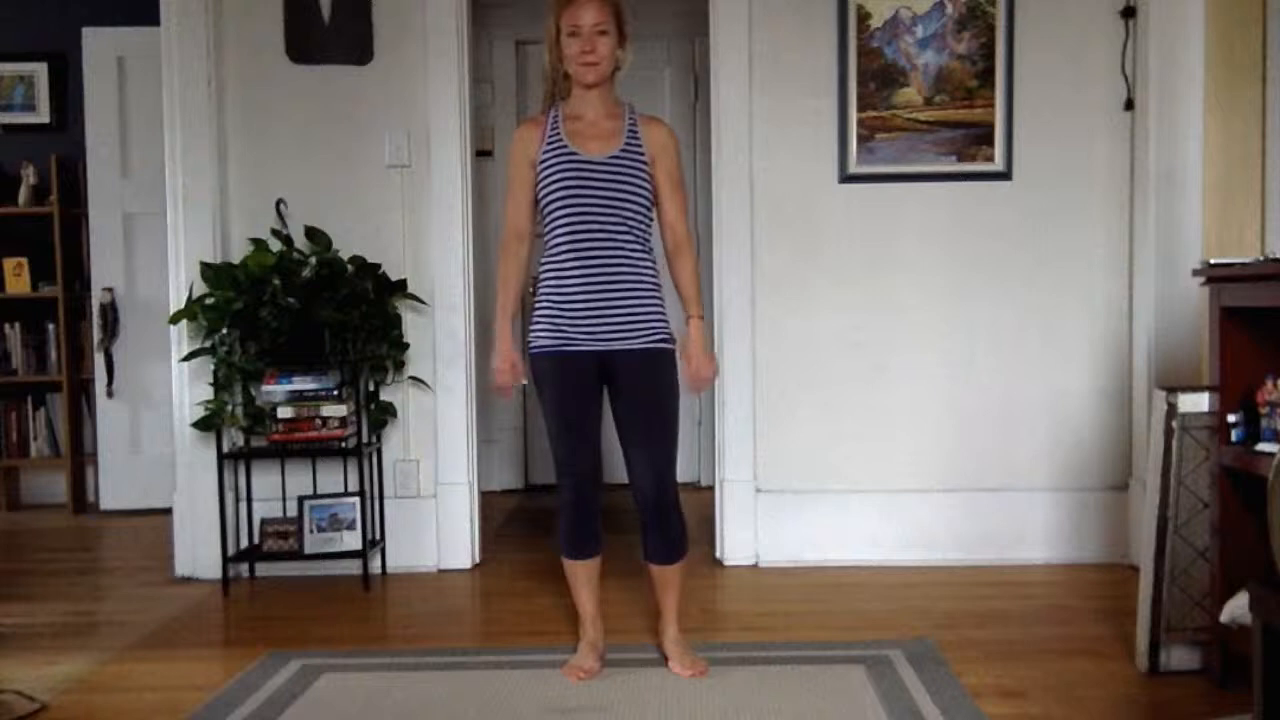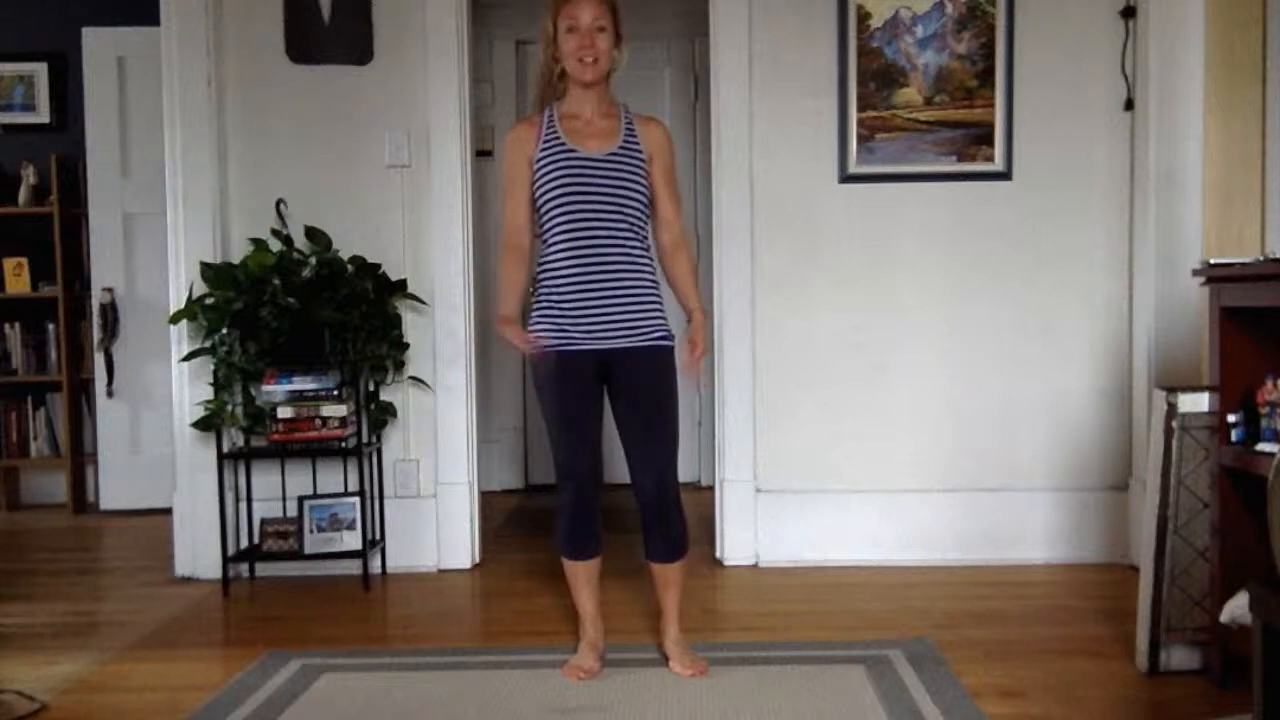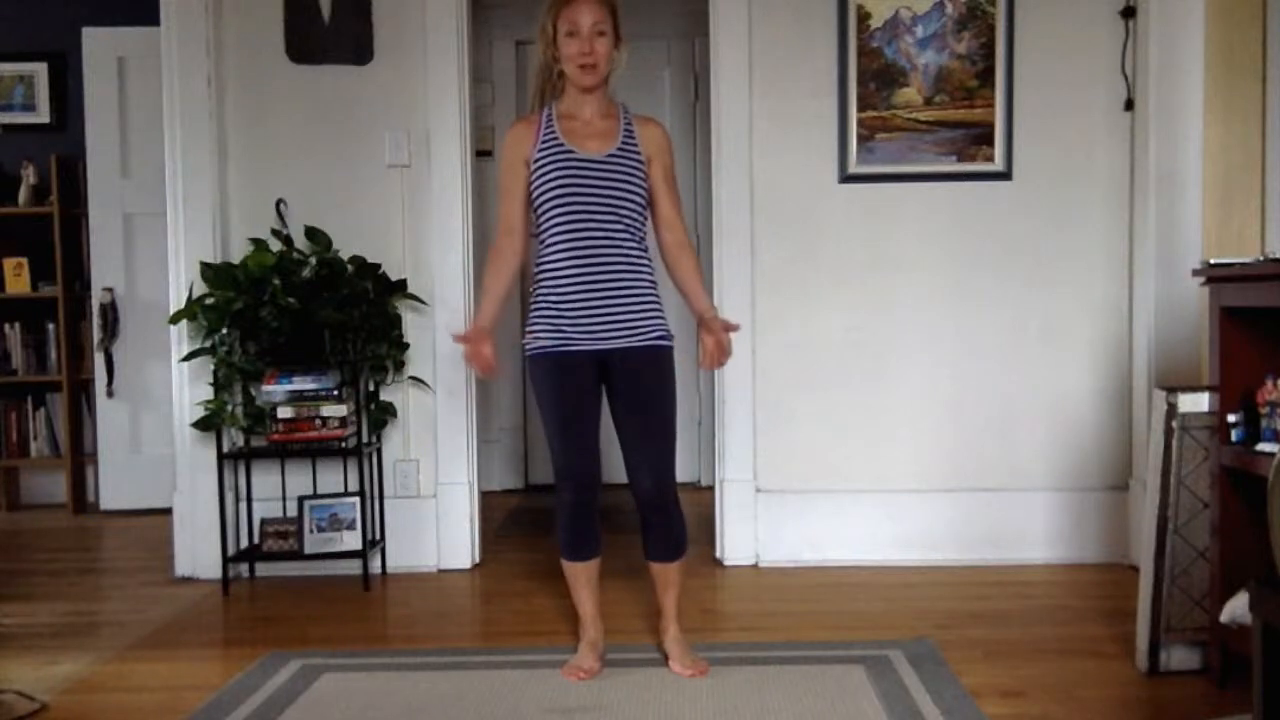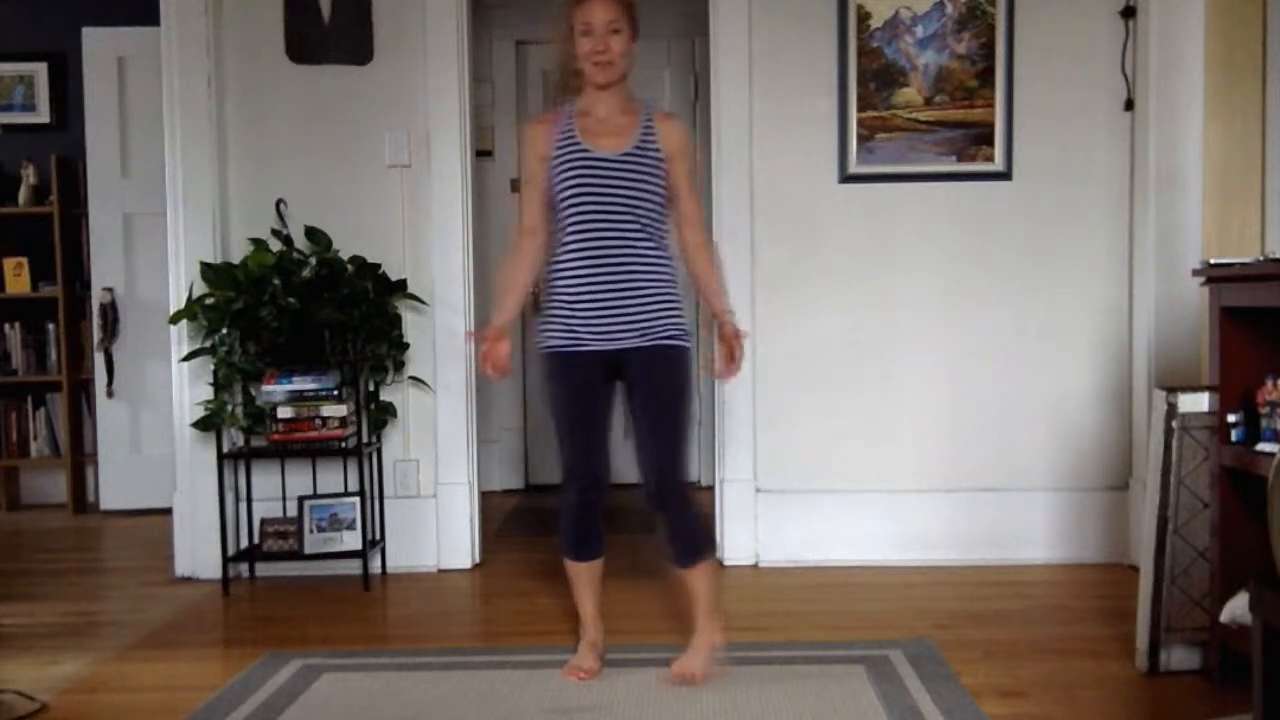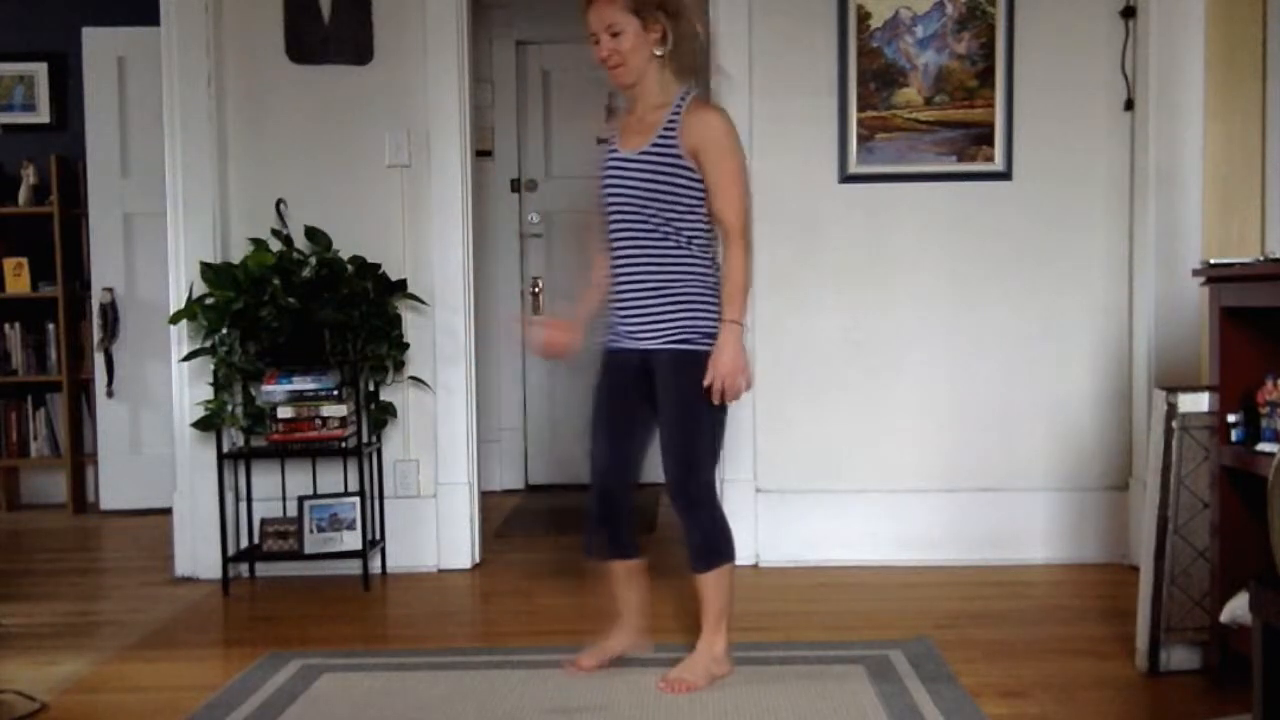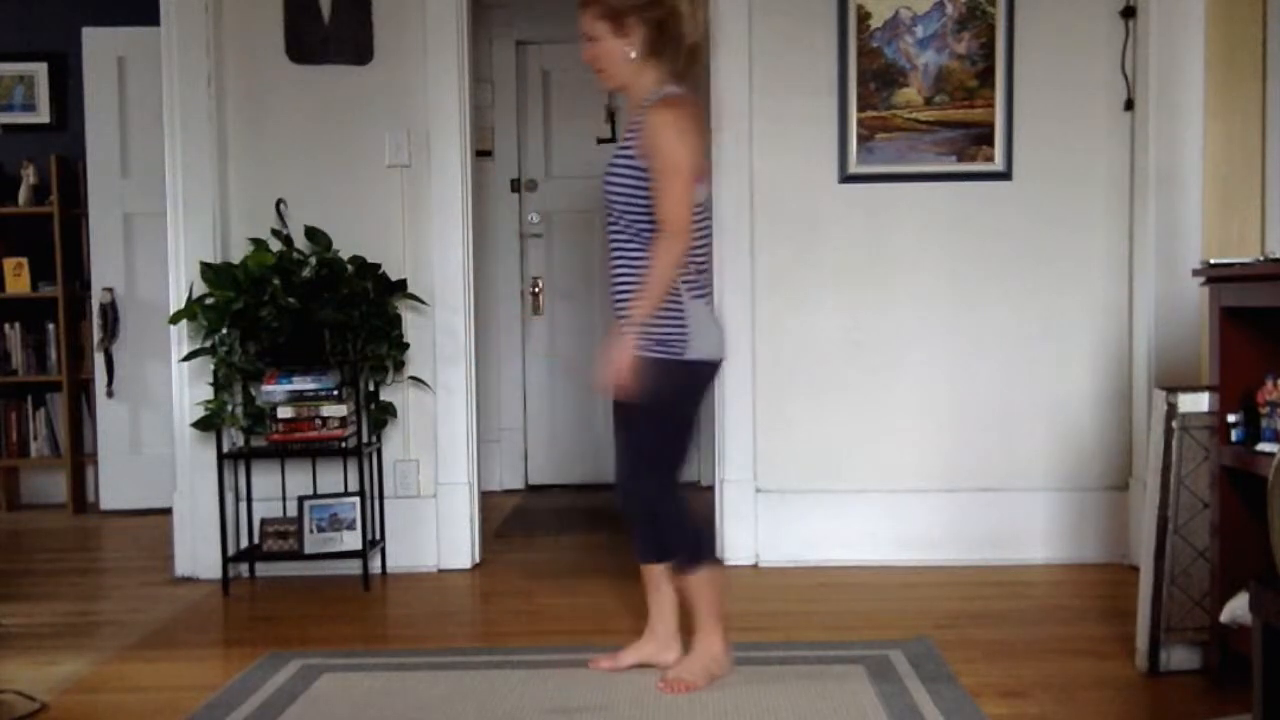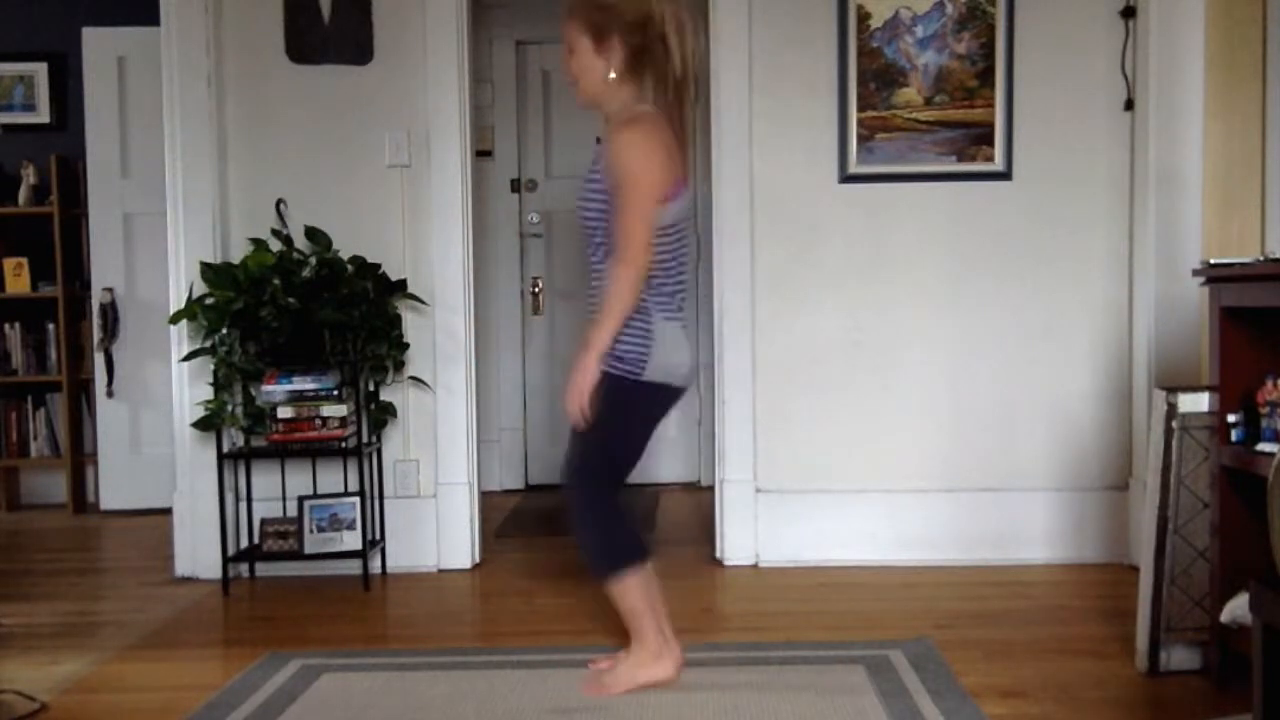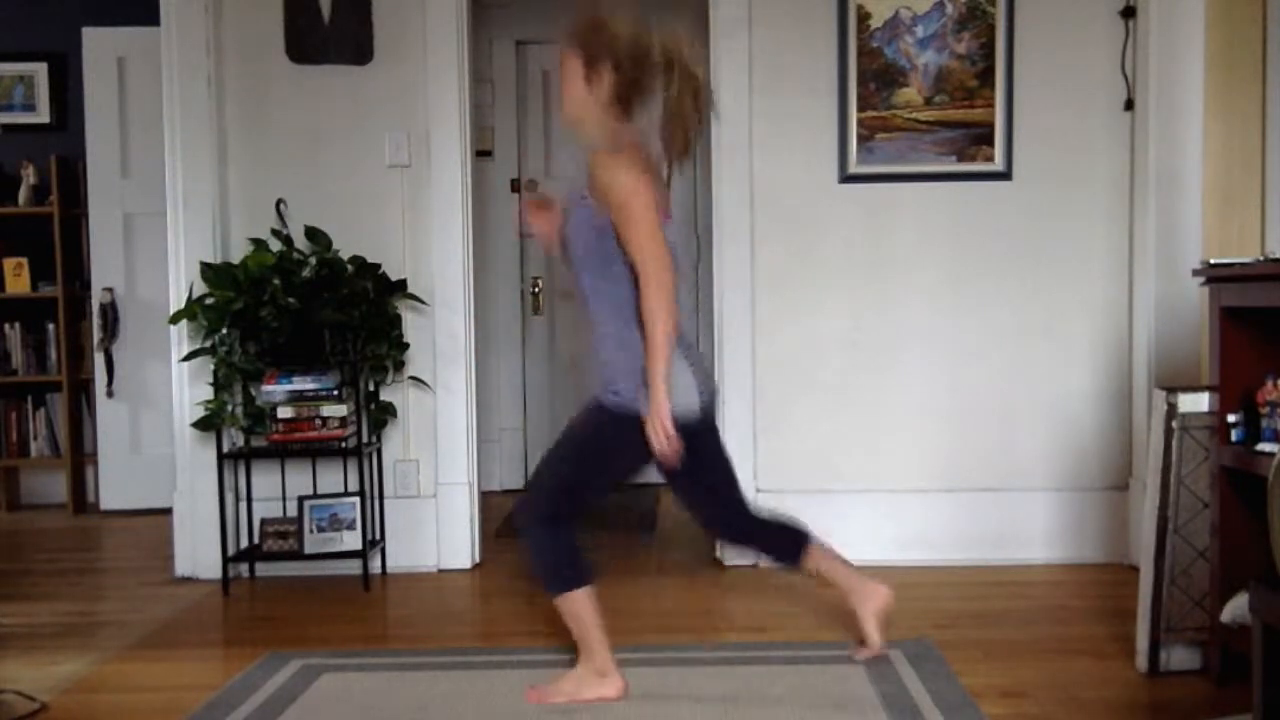
dt=0.4s
person 1, frame 1
left shoulder: (654, 135)
right shoulder: (533, 137)
left elbow: (678, 237)
right elbow: (516, 238)
left wrist: (695, 326)
right wrist: (504, 333)
left hip: (640, 336)
right hip: (561, 336)
left knee: (655, 484)
right knee: (577, 483)
left ankle: (672, 631)
right ankle: (591, 634)
person 1, frame 2
left shoulder: (649, 134)
right shoulder: (528, 137)
left elbow: (671, 235)
right elbow: (515, 239)
left wrist: (695, 312)
right wrist: (510, 312)
left hip: (641, 333)
right hip: (562, 336)
left knee: (657, 482)
right knee: (576, 482)
left ankle: (672, 631)
right ankle: (590, 633)
person 1, frame 3
left shoulder: (648, 135)
right shoulder: (525, 137)
left elbow: (673, 236)
right elbow: (510, 238)
left wrist: (707, 316)
right wrist: (483, 324)
left hip: (639, 334)
right hip: (559, 337)
left knee: (655, 483)
right knee: (575, 483)
left ankle: (672, 628)
right ankle: (590, 633)
person 1, frame 4
left shoulder: (667, 132)
right shoulder: (545, 133)
left elbow: (692, 234)
right elbow: (532, 237)
left wrist: (722, 318)
right wrist: (501, 323)
left hip: (654, 332)
right hip: (574, 336)
left knee: (666, 482)
right knee: (582, 483)
left ankle: (707, 630)
right ankle: (590, 633)
person 1, frame 5
left shoulder: (703, 121)
right shoulder: (619, 128)
left elbow: (734, 234)
left wrist: (731, 331)
right wrist: (577, 317)
left hip: (688, 337)
right hip: (627, 339)
left knee: (689, 486)
right knee: (607, 480)
left ankle: (714, 645)
right ankle: (628, 624)
person 1, frame 6
left shoulder: (666, 116)
right shoulder: (649, 117)
left elbow: (676, 237)
left wrist: (627, 331)
left hip: (672, 339)
right hip: (652, 337)
left knee: (655, 486)
right knee: (637, 487)
left ankle: (711, 643)
right ankle: (661, 635)
person 1, frame 7
left shoulder: (633, 135)
right shoulder: (644, 129)
left elbow: (634, 257)
left wrist: (591, 355)
left hip: (640, 353)
right hip: (644, 350)
left knee: (586, 491)
right knee: (596, 492)
left ankle: (654, 651)
right ankle: (653, 641)
person 1, frame 8
left shoulder: (612, 163)
right shoulder: (620, 155)
left elbow: (657, 278)
left wrist: (655, 394)
right wrist: (558, 236)
left hip: (642, 395)
right hip: (672, 388)
left knee: (540, 511)
right knee: (728, 518)
left ankle: (597, 670)
right ankle: (858, 590)
